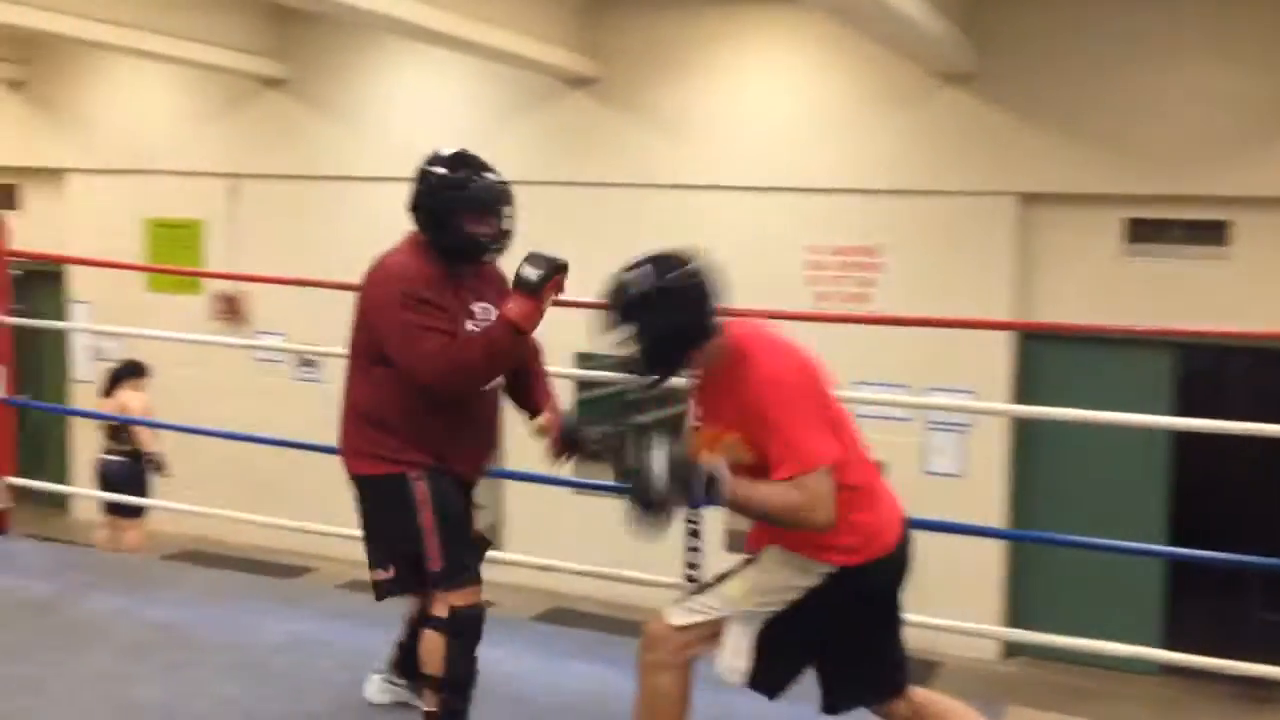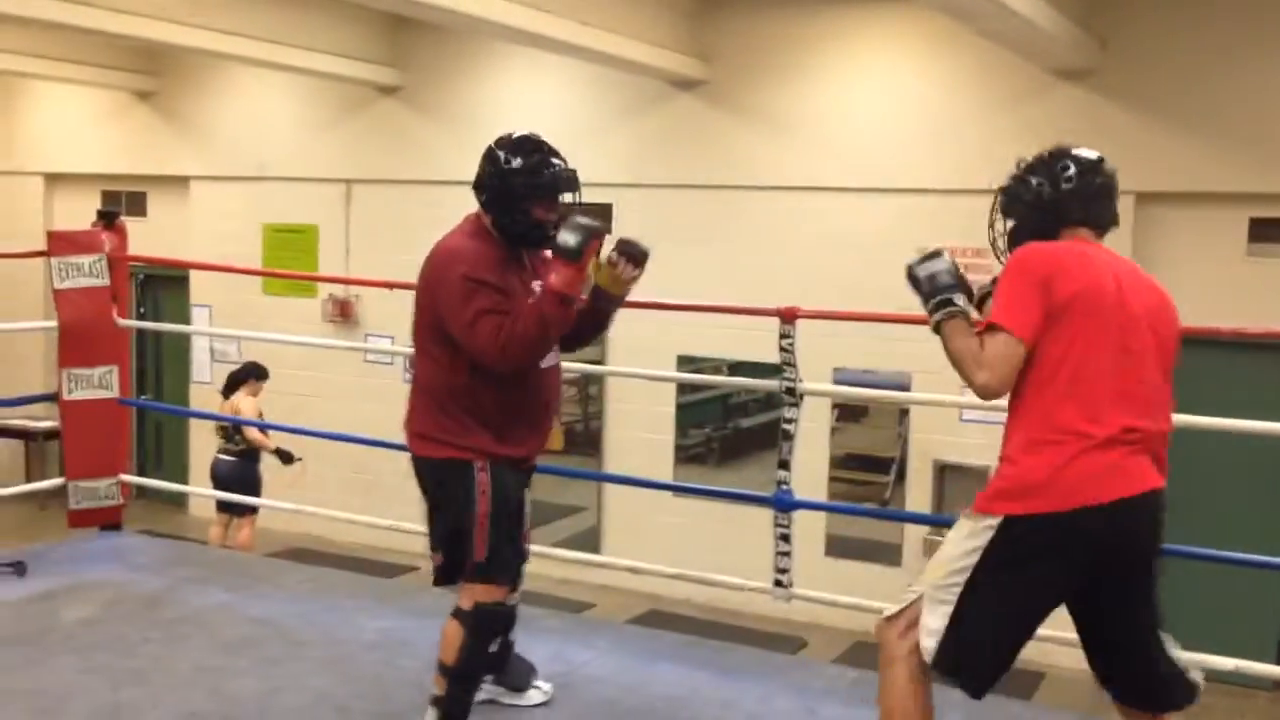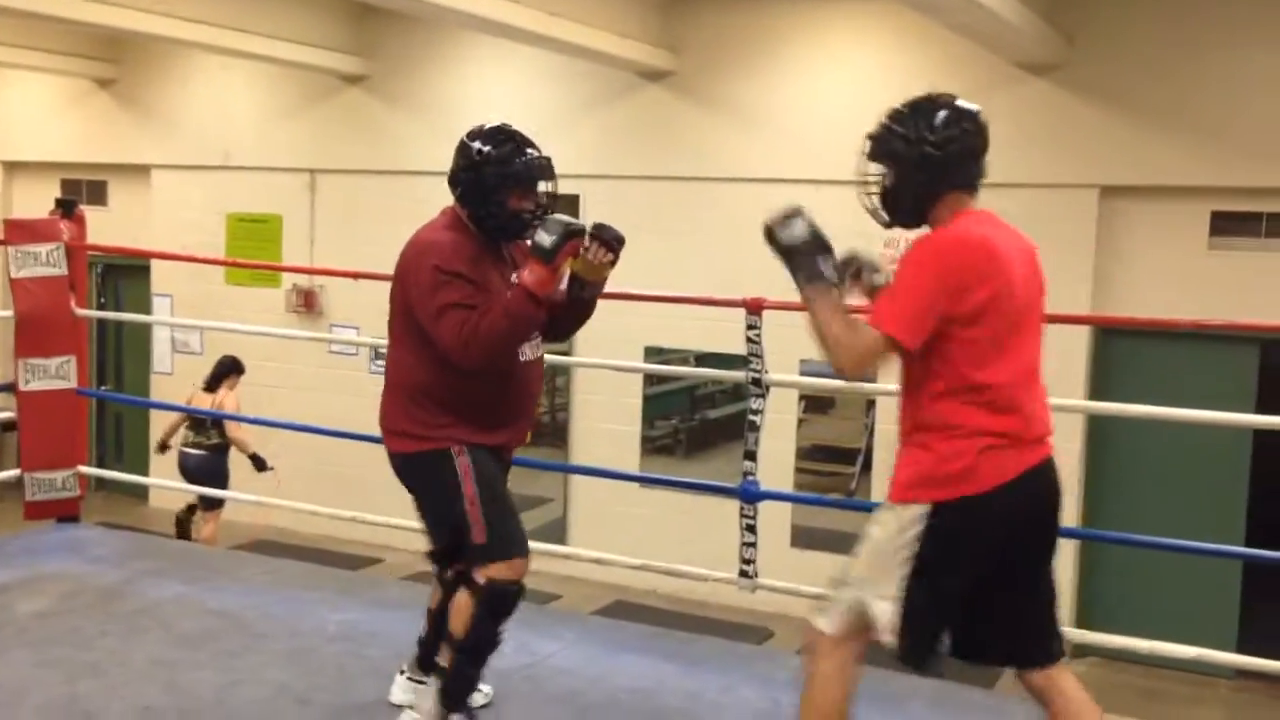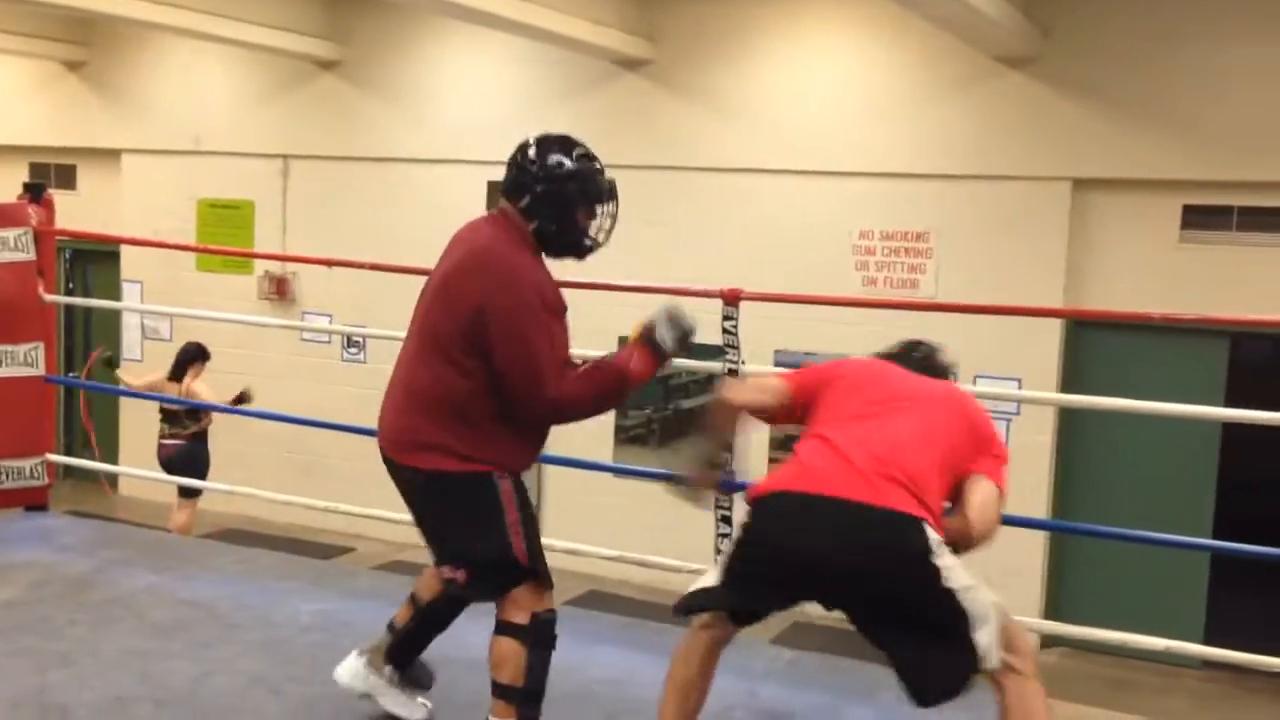
dt=0.5s
person 1, frame 1
left shoulder: (480, 271)
right shoulder: (401, 279)
left elbow: (509, 357)
right elbow: (445, 370)
left wrist: (544, 409)
right wrist: (524, 310)
left hip: (448, 458)
right hip: (397, 461)
left knee: (449, 576)
right knee: (459, 597)
left ankle: (403, 673)
person 1, frame 2
left shoulder: (527, 252)
right shoulder: (462, 260)
left elbow: (566, 336)
right elbow: (508, 350)
left wrist: (607, 291)
right wrist: (567, 276)
left hip: (503, 447)
right hip: (463, 451)
left knee: (503, 570)
right knee: (484, 590)
left ankle: (495, 668)
person 1, frame 3
left shoulder: (508, 241)
right shoulder: (438, 252)
left elbow: (551, 326)
right elbow: (475, 345)
left wrist: (584, 279)
right wrist: (540, 273)
left hip: (483, 437)
right hip: (439, 439)
left knee: (470, 563)
right knee: (501, 570)
person 1, frame 4
left shoulder: (491, 241)
right shoulder: (514, 273)
right elbow: (550, 395)
right wrist: (639, 360)
left hip: (426, 439)
right hip: (461, 455)
left knee: (466, 571)
right knee: (529, 601)
left ankle: (380, 662)
person 2, frame 1
left shoulder: (770, 375)
right shoulder: (720, 352)
left elbow: (816, 509)
left wrist: (704, 483)
left hip: (843, 553)
right hip: (866, 544)
left knee: (666, 641)
person 2, frame 2
left shoulder: (1037, 263)
right shoulder: (1154, 295)
left elbow: (989, 378)
left wrist: (946, 306)
left hip: (1041, 506)
right hip: (1134, 505)
left knee: (902, 636)
person 2, frame 3
left shoulder: (943, 250)
right shoulder: (1013, 246)
left elbow: (853, 359)
left wrist: (811, 269)
right wrist: (882, 287)
left hip: (951, 490)
right hip: (1028, 480)
left knee: (836, 637)
right knee: (1040, 663)
person 2, frame 4
left shoulder: (847, 373)
right shoulder: (974, 418)
left elbow: (737, 399)
right elbow: (977, 524)
left wrist: (708, 459)
left hip: (799, 519)
right hip: (897, 534)
left knee: (710, 622)
right knee: (1013, 658)
person 3, frame 1
left shoulder: (108, 400)
right shoulder: (135, 398)
right elbow: (139, 429)
right wrist: (152, 454)
left hip: (107, 464)
right hip: (128, 467)
left knee: (110, 520)
right knee: (133, 523)
person 3, frame 2
left shoulder: (227, 401)
right shoulder: (247, 402)
right elbow: (251, 434)
right wrist: (277, 450)
left hip: (220, 465)
right hip: (241, 468)
left knee: (221, 519)
right knee: (245, 522)
person 3, frame 3
left shoulder: (197, 393)
right shoulder: (228, 397)
left elbow: (177, 421)
right elbow: (234, 432)
left wrist: (163, 440)
right wrist: (254, 456)
left hip: (186, 457)
right hip: (210, 461)
right knee: (213, 515)
left ankle: (187, 514)
person 3, frame 4
left shoulder: (163, 382)
right shoulder: (194, 386)
left elbow: (132, 384)
right elbow: (213, 403)
left wrist: (115, 369)
right wrist: (235, 401)
left hip: (166, 449)
right hip: (191, 451)
left knee: (184, 498)
right knee: (188, 503)
